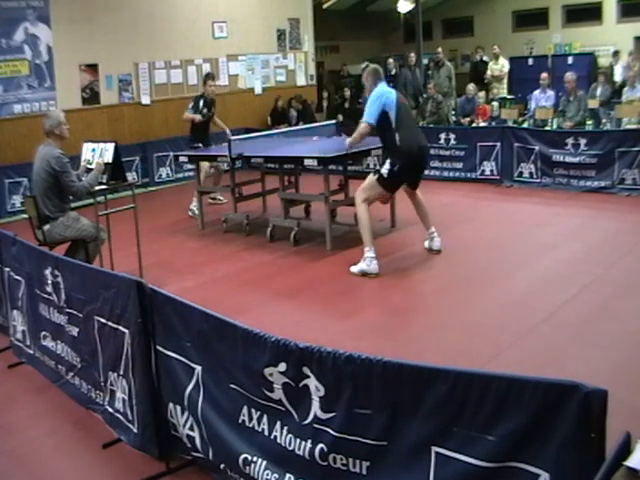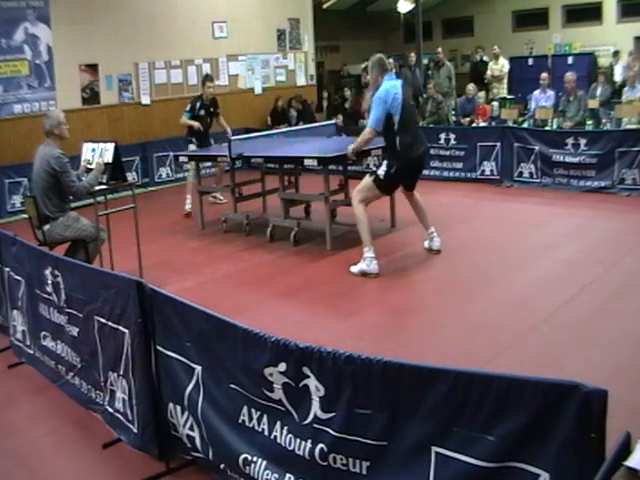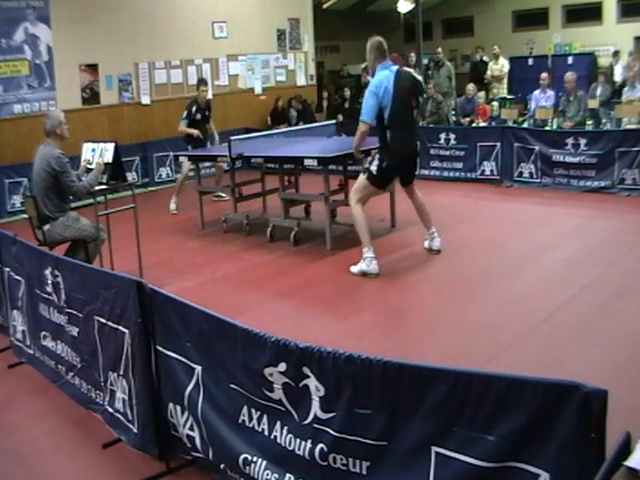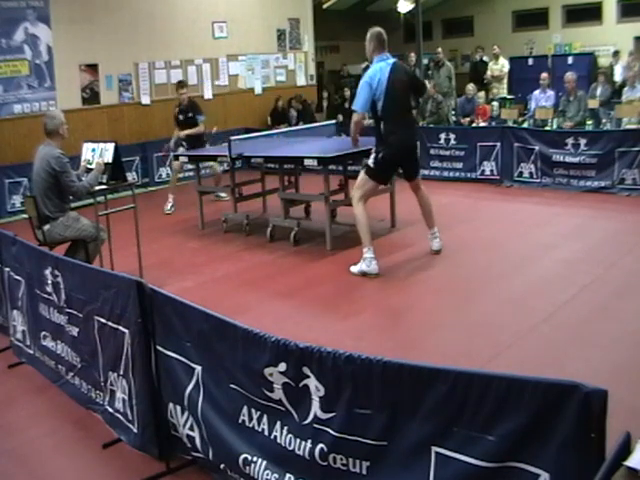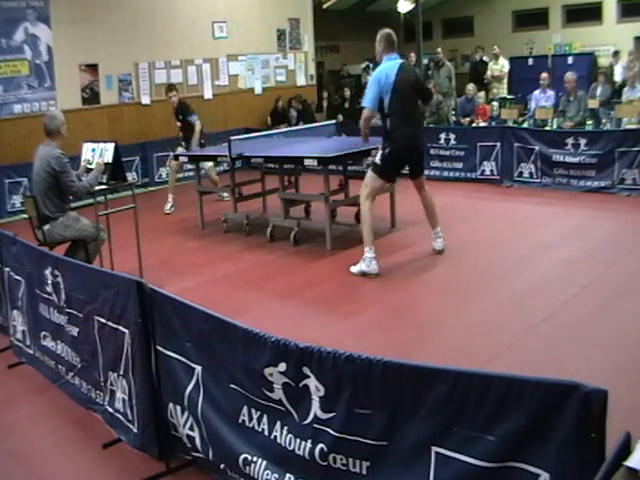
dt=0.2s
person 1, frame 1
left shoulder: (377, 95)
right shoulder: (395, 94)
left elbow: (364, 129)
left wrist: (350, 141)
left hip: (404, 155)
right hip: (420, 151)
left knee: (362, 197)
right knee: (412, 192)
left ankle: (369, 259)
right ankle: (433, 237)
person 1, frame 2
left shoulder: (383, 93)
right shoulder: (402, 86)
left elbow: (370, 134)
left wrist: (353, 147)
left hip: (401, 158)
right hip: (418, 154)
left knee: (358, 198)
right knee: (409, 193)
left ankle: (369, 259)
right ankle: (433, 238)
person 1, frame 3
left shoulder: (376, 84)
right shoulder: (404, 75)
left elbow: (365, 128)
right elbow: (421, 89)
left wrist: (356, 147)
left hip: (392, 153)
right hip: (411, 148)
left knee: (356, 198)
right knee: (410, 190)
left ankle: (369, 259)
right ankle: (433, 237)
person 1, frame 4
left shoulder: (370, 76)
right shoulder: (403, 70)
left elbow: (358, 118)
right elbow: (424, 91)
left wrist: (354, 136)
left hip: (388, 146)
right hip: (409, 142)
left knee: (358, 197)
right knee: (417, 188)
left ankle: (369, 259)
right ankle: (434, 238)
person 1, frame 5
left shoulder: (379, 74)
right shoulder: (410, 71)
left elbow: (367, 115)
right elbow: (429, 99)
left wrist: (364, 132)
left hip: (395, 143)
right hip: (416, 140)
left knee: (366, 196)
right knee: (421, 188)
left ankle: (369, 259)
right ankle: (438, 238)
person 2, frame 1
left shoulder: (43, 150)
right shoulder: (56, 156)
right elbow: (77, 192)
left wrist: (81, 171)
right wrist: (96, 172)
left hip: (45, 221)
right hip: (54, 224)
left knee: (87, 230)
right knee: (98, 233)
person 2, frame 2
left shoulder: (43, 150)
right shoulder: (56, 156)
right elbow: (77, 192)
left wrist: (81, 171)
right wrist: (96, 172)
left hip: (45, 221)
right hip: (54, 225)
left knee: (87, 230)
right knee: (98, 233)
person 2, frame 3
left shoulder: (43, 150)
right shoulder: (56, 156)
right elbow: (77, 192)
left wrist: (81, 171)
right wrist: (96, 172)
left hip: (45, 221)
right hip: (54, 224)
left knee: (87, 230)
right knee: (98, 233)
person 2, frame 4
left shoulder: (43, 151)
right shoulder: (56, 156)
right elbow: (77, 192)
left wrist: (81, 171)
right wrist: (96, 172)
left hip: (45, 221)
right hip: (54, 224)
left knee: (87, 230)
right knee: (98, 233)
person 2, frame 5
left shoulder: (43, 151)
right shoulder: (56, 156)
right elbow: (77, 192)
left wrist: (81, 171)
right wrist: (96, 172)
left hip: (45, 221)
right hip: (54, 224)
left knee: (87, 230)
right knee: (98, 233)
person 3, frame 1
left shoulder: (212, 101)
right shoulder: (198, 101)
right elbow: (185, 116)
left wrist: (225, 128)
right wrist: (194, 116)
left hip: (206, 139)
right hip: (196, 140)
left knee: (218, 166)
right knee: (205, 168)
left ankle: (213, 194)
right ankle: (194, 204)
person 3, frame 2
left shoulder: (214, 101)
right shoulder: (195, 102)
left elbow: (218, 117)
right elbow: (182, 121)
left wrist: (227, 128)
right wrist: (192, 122)
left hip: (206, 138)
right hip: (194, 139)
right knee: (194, 165)
left ankle: (214, 194)
right ankle: (188, 201)
person 3, frame 3
left shoulder: (208, 104)
right shoulder: (191, 107)
right elbow: (180, 128)
left wrist: (215, 133)
right wrist: (191, 131)
left hip: (204, 142)
right hip: (191, 143)
left knee: (220, 164)
right knee: (185, 172)
left ankle: (216, 192)
right ankle: (174, 200)
person 3, frame 4
left shoulder: (195, 105)
right shoulder: (177, 110)
left elbow: (202, 128)
right elbow: (177, 129)
left wrist: (186, 132)
right wrist: (173, 140)
left hip: (200, 142)
right hip: (186, 142)
left knee: (217, 170)
right knee: (175, 167)
left ankle: (216, 191)
right ankle: (170, 200)
person 3, frame 5
left shoulder: (185, 107)
right shoulder: (176, 110)
left elbow: (198, 124)
left wrist: (195, 142)
right wrist: (181, 134)
left hip: (197, 142)
right hip: (185, 141)
left knee: (212, 176)
right knee: (173, 166)
right ankle: (170, 201)
